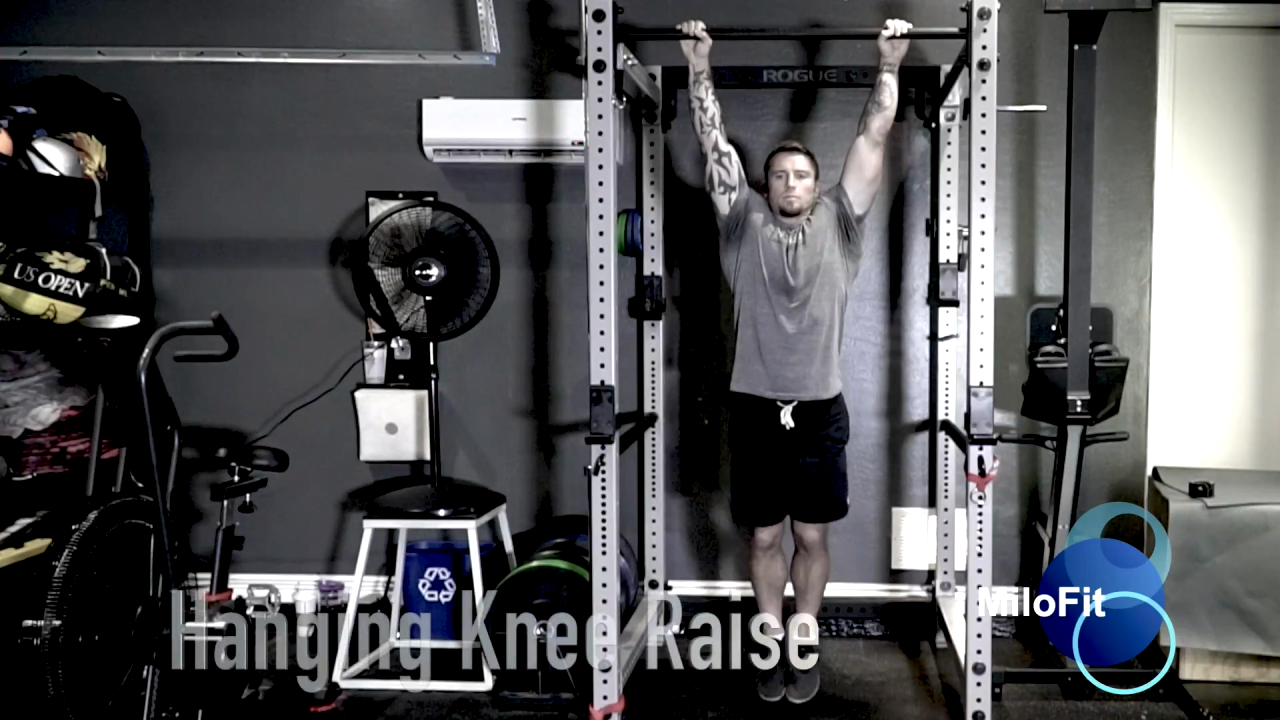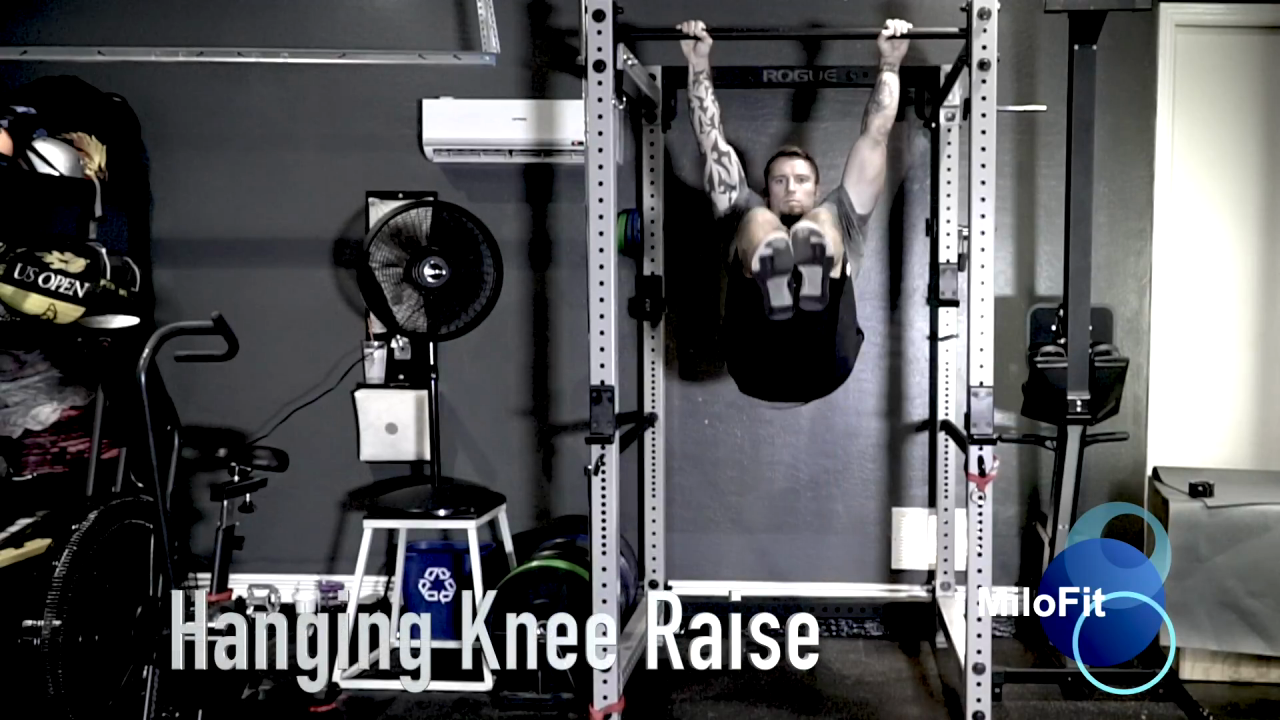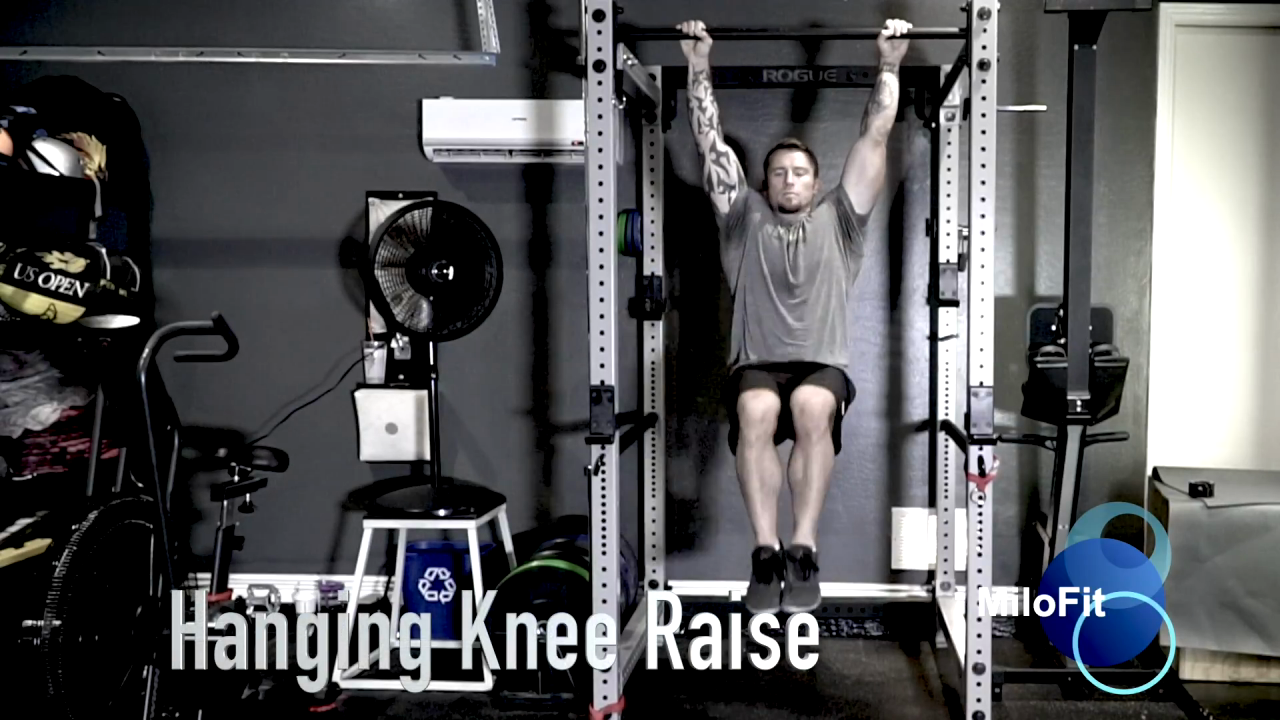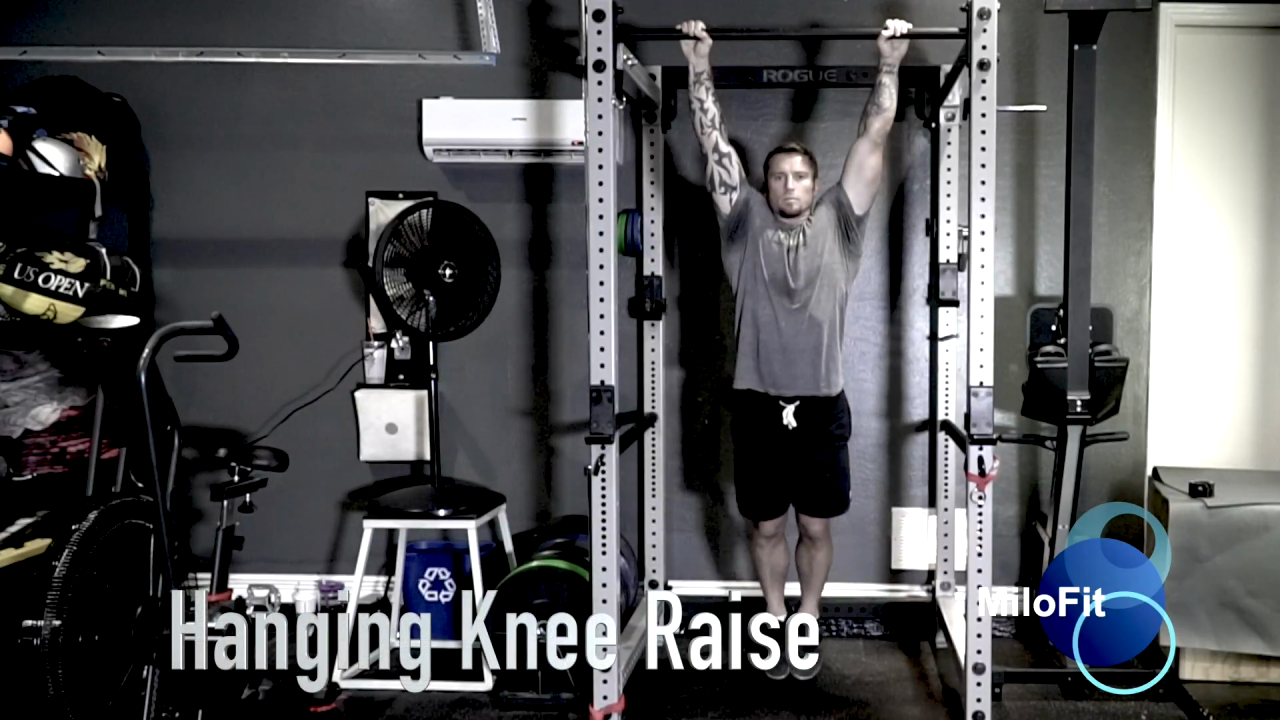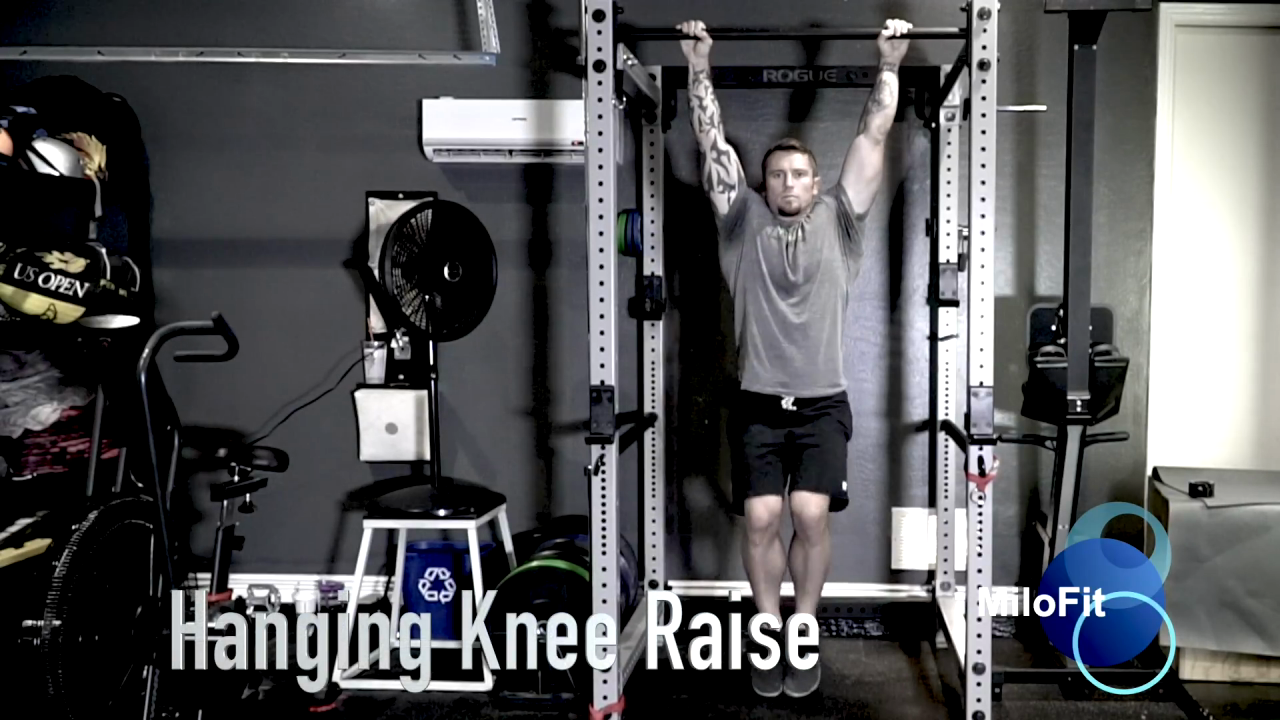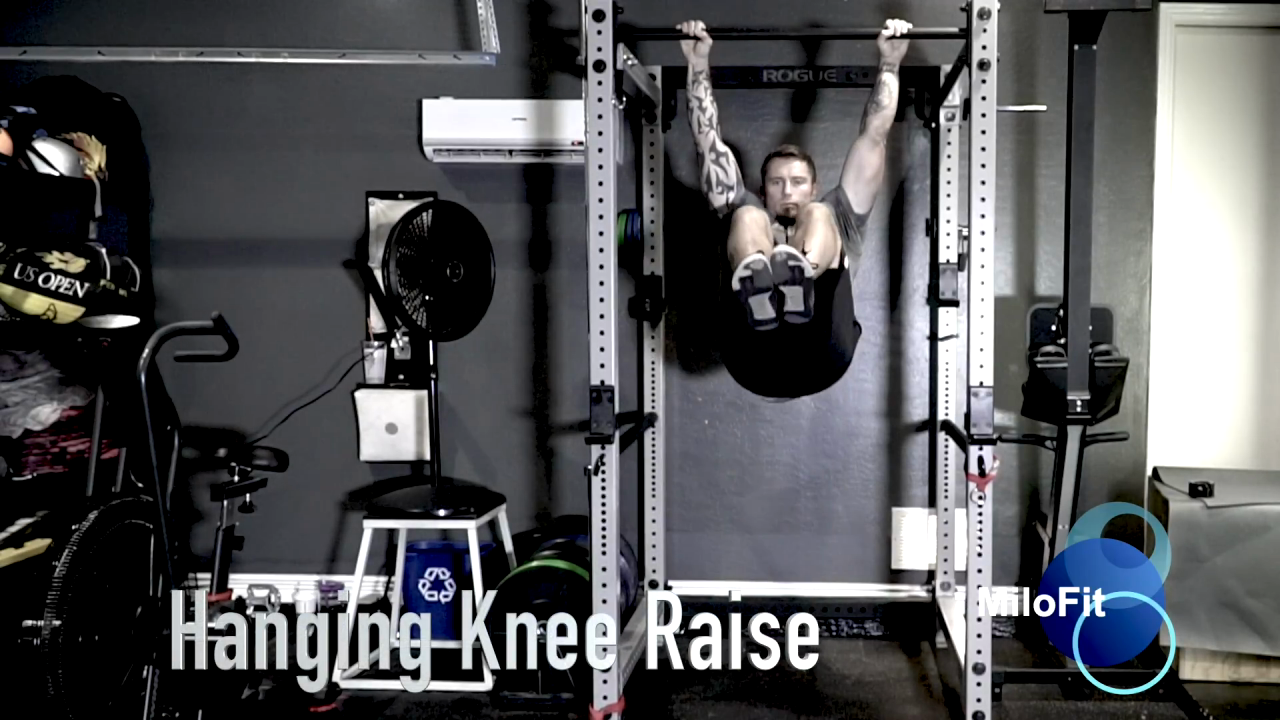
dt=0.7s
person 1, frame 1
left shoulder: (838, 219)
right shoulder: (743, 220)
left elbow: (871, 139)
right elbow: (714, 144)
left wrist: (889, 66)
right wrist: (699, 68)
left hip: (820, 409)
right hip: (755, 407)
left knee: (811, 536)
right knee: (764, 537)
left ankle: (804, 642)
right ankle: (771, 641)
person 1, frame 2
left shoulder: (838, 215)
right shoulder: (748, 210)
left elbow: (874, 138)
right elbow: (712, 142)
left wrist: (889, 64)
right wrist: (699, 66)
left hip: (827, 353)
right hip: (752, 355)
left knee: (822, 225)
right knee: (759, 223)
left ankle: (812, 278)
right ankle: (772, 280)
person 1, frame 3
left shoulder: (838, 217)
right shoulder: (743, 217)
left elbow: (873, 139)
right elbow: (711, 145)
left wrist: (889, 65)
right wrist: (699, 67)
left hip: (821, 370)
right hip: (756, 368)
left knee: (810, 412)
right knee: (756, 415)
left ankle: (802, 552)
right ankle: (767, 552)
person 1, frame 4
left shoulder: (839, 220)
right shoulder: (745, 220)
left elbow: (872, 140)
right elbow: (715, 144)
left wrist: (889, 65)
right wrist: (700, 67)
left hip: (822, 407)
right hip: (758, 406)
left knee: (815, 527)
right knee: (766, 527)
left ankle: (807, 624)
right ankle: (776, 621)
person 1, frame 5
left shoulder: (837, 218)
right shoulder: (742, 219)
left elbow: (869, 140)
right elbow: (713, 145)
left wrist: (888, 66)
right wrist: (699, 67)
left hip: (822, 405)
right hip: (757, 404)
left knee: (811, 516)
right knee: (761, 518)
right ankle: (769, 637)
person 1, frame 6
left shoulder: (837, 213)
right shoulder: (748, 207)
left elbow: (874, 136)
right elbow: (709, 142)
left wrist: (889, 63)
right wrist: (698, 65)
left hip: (821, 350)
right hip: (756, 353)
left knee: (817, 215)
right knee: (746, 218)
left ankle: (800, 272)
right ankle: (758, 286)
